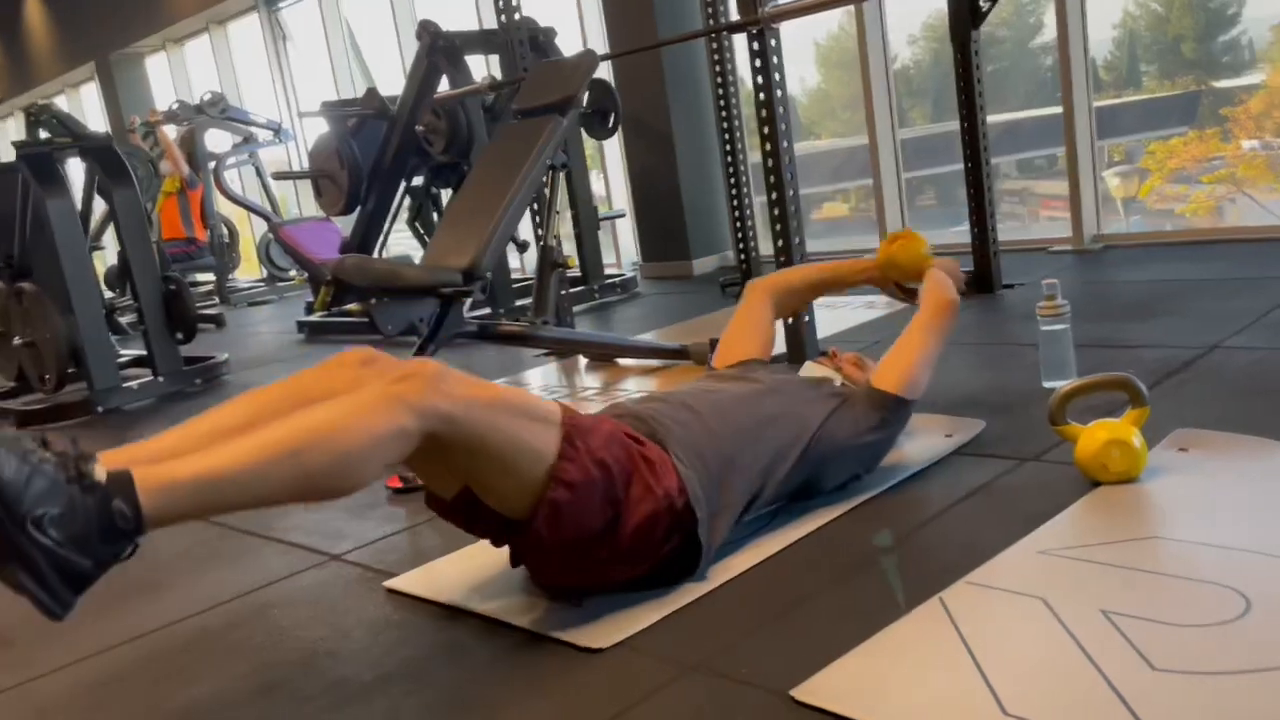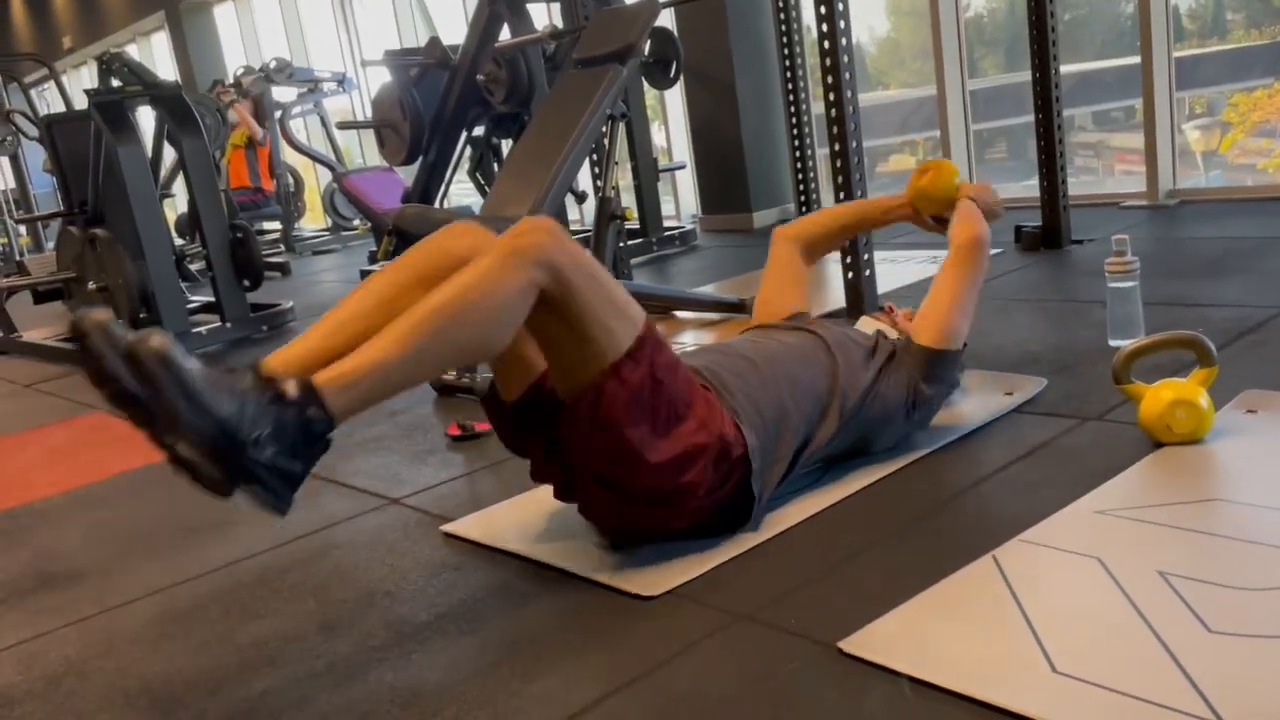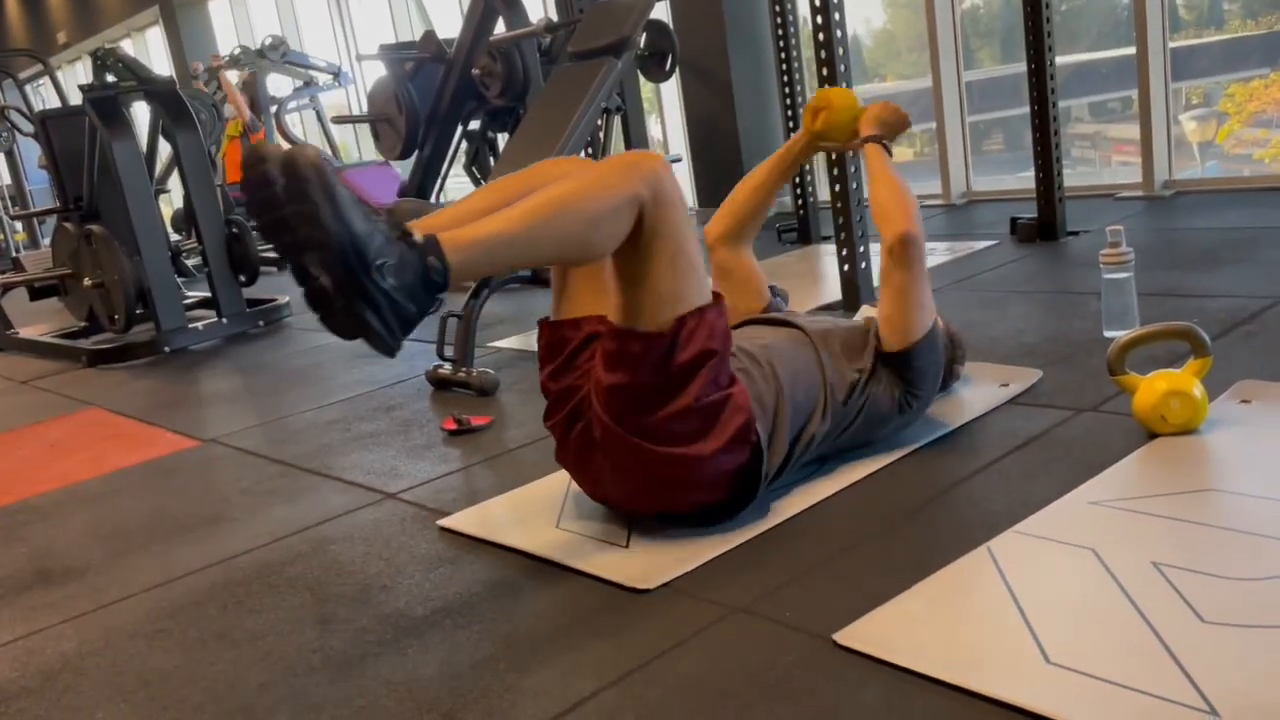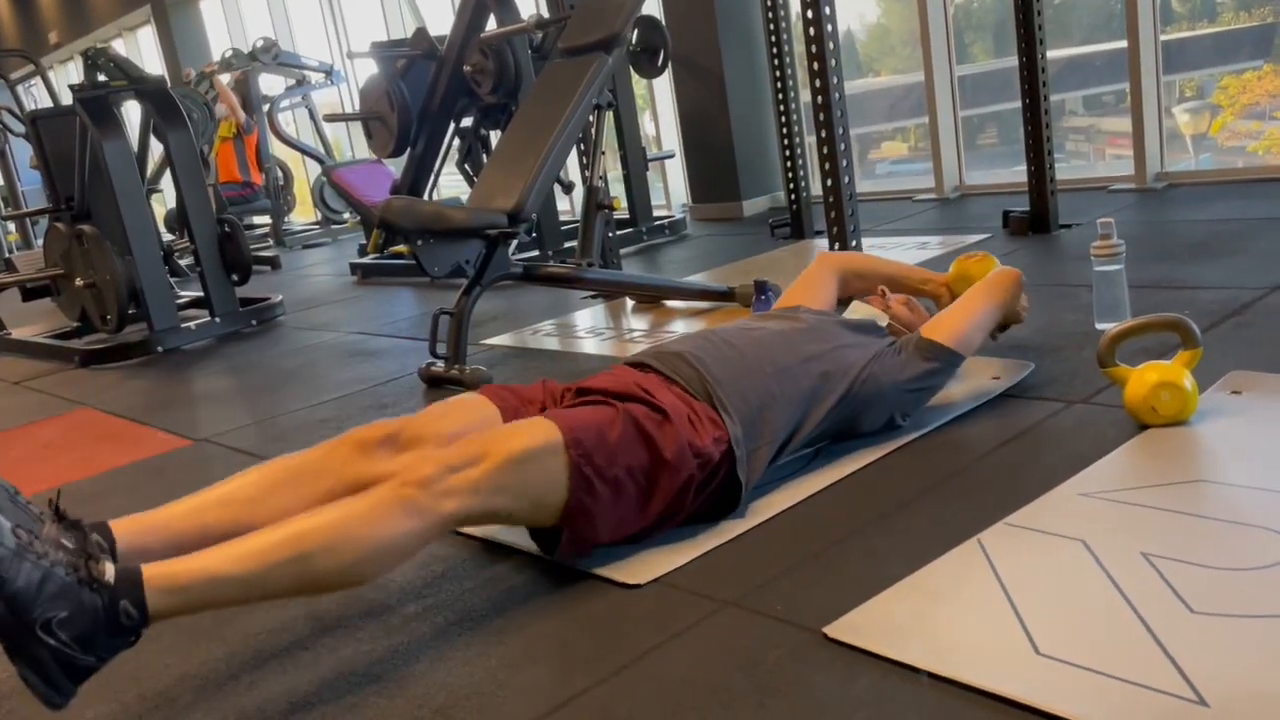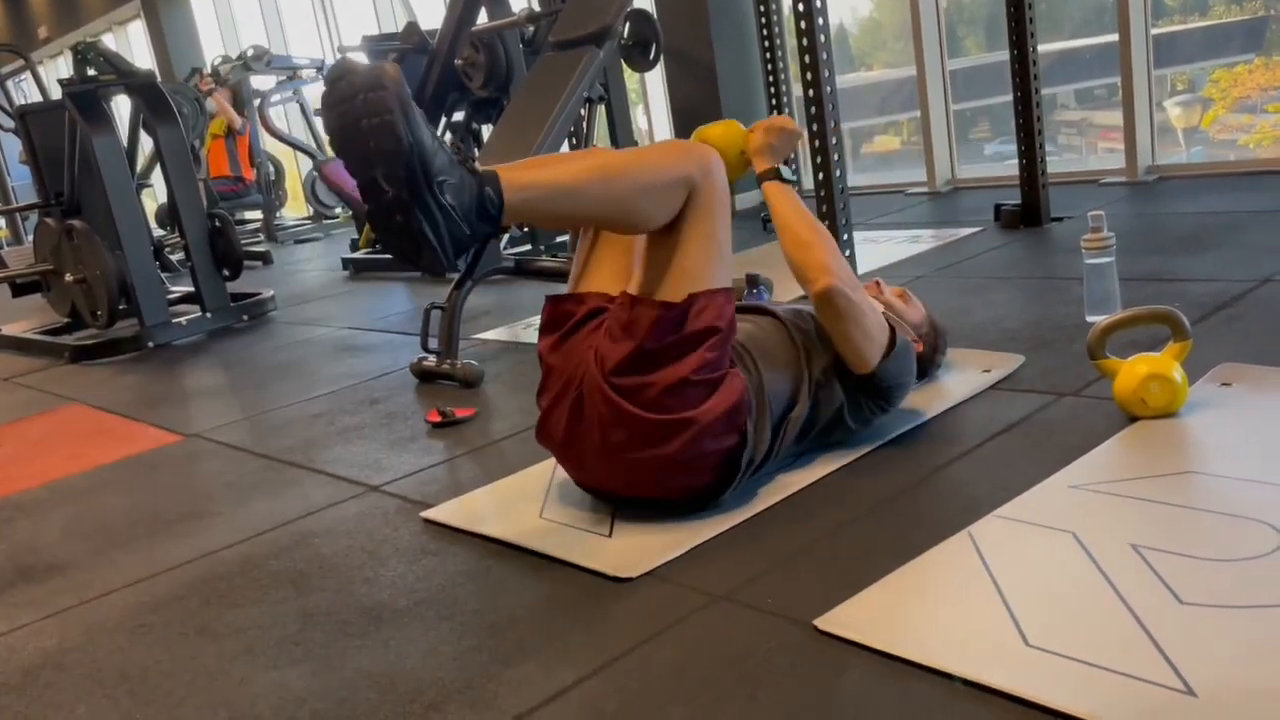
dt=1s
person 1, frame 1
left shoulder: (850, 433)
right shoulder: (754, 379)
left elbow: (922, 344)
right elbow: (766, 288)
left wrist: (934, 286)
right wrist: (870, 266)
left hip: (646, 498)
right hip: (582, 457)
left knee: (415, 396)
right knee: (361, 370)
left ankle: (102, 519)
right ankle: (85, 479)
person 1, frame 2
left shoulder: (905, 382)
right shoulder: (807, 341)
left elbow: (968, 267)
right elbow: (792, 242)
left wrist: (967, 210)
right wrist: (902, 203)
left hip: (685, 468)
right hip: (601, 451)
left knee: (534, 244)
right knee: (458, 242)
left ankle: (297, 425)
right ankle: (258, 396)
person 1, frame 3
left shoulder: (899, 375)
right shoulder: (801, 336)
left elbow: (905, 246)
right elbow: (728, 231)
left wrist: (870, 145)
right wrist: (804, 145)
left hip: (692, 443)
right hip: (598, 427)
left knee: (644, 172)
right knee: (571, 173)
left ankle: (409, 278)
right ankle: (389, 255)
person 1, frame 4
left shoulder: (902, 367)
right shoulder: (818, 329)
left elbow: (1002, 291)
right elbow: (830, 260)
left wrist: (993, 288)
right wrist: (926, 276)
left hip: (683, 445)
right hip: (620, 392)
left knee: (438, 479)
right knee: (386, 444)
left ankle: (111, 607)
right ankle: (106, 549)
person 1, frame 5
left shoulder: (883, 371)
right shoulder: (777, 329)
left elbow: (830, 286)
right elbow: (690, 254)
left wrist: (767, 171)
right wrist: (736, 166)
left hip: (672, 426)
right hip: (586, 411)
left knee: (692, 164)
right knee: (615, 171)
left ankle: (465, 199)
right ankle: (454, 201)
